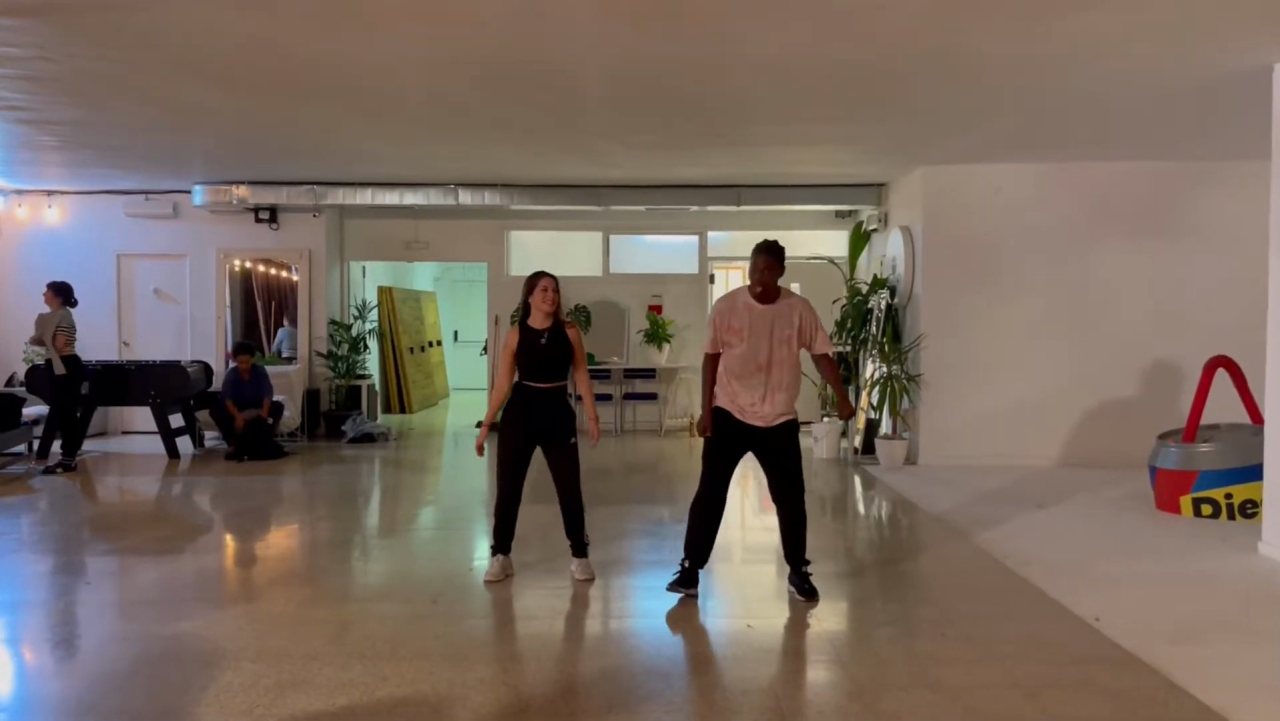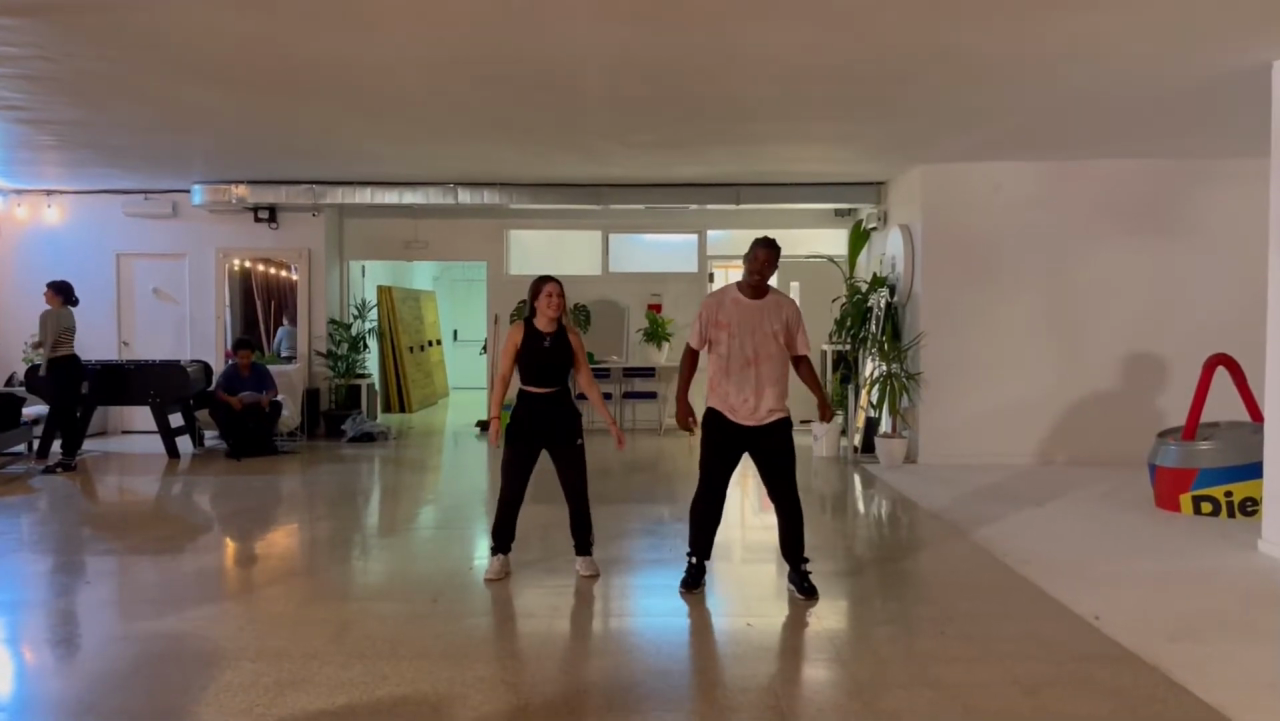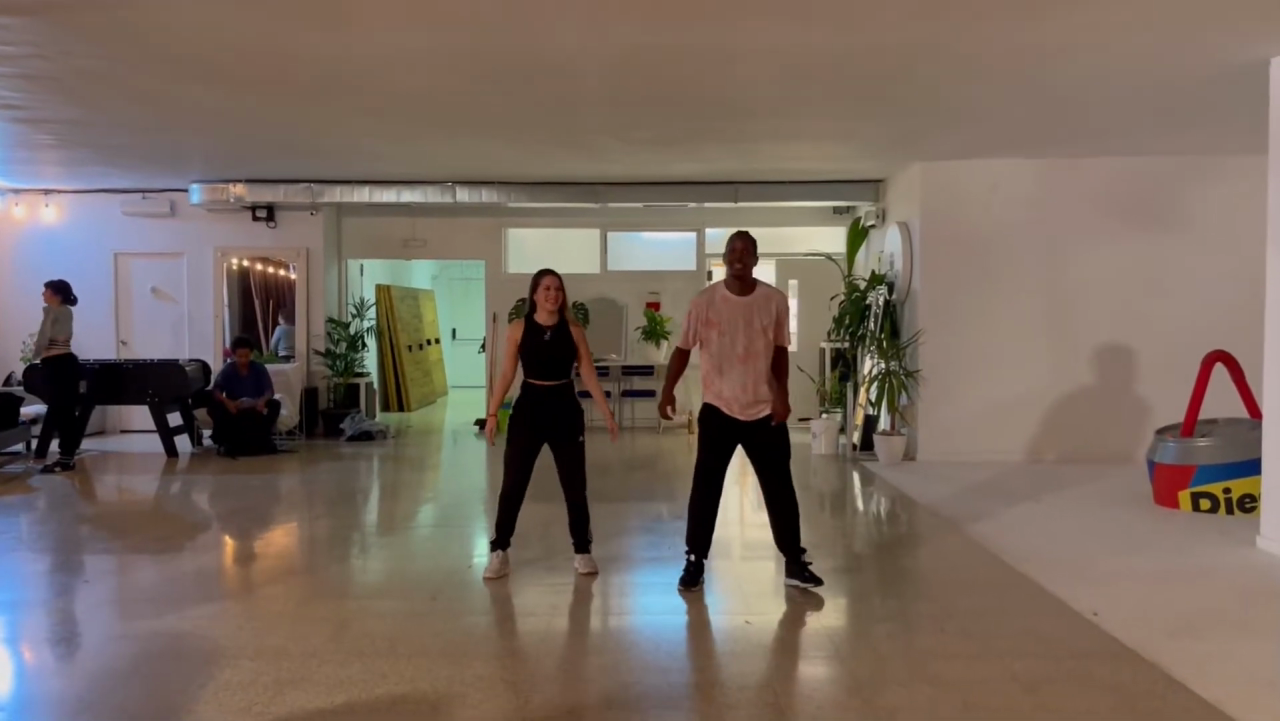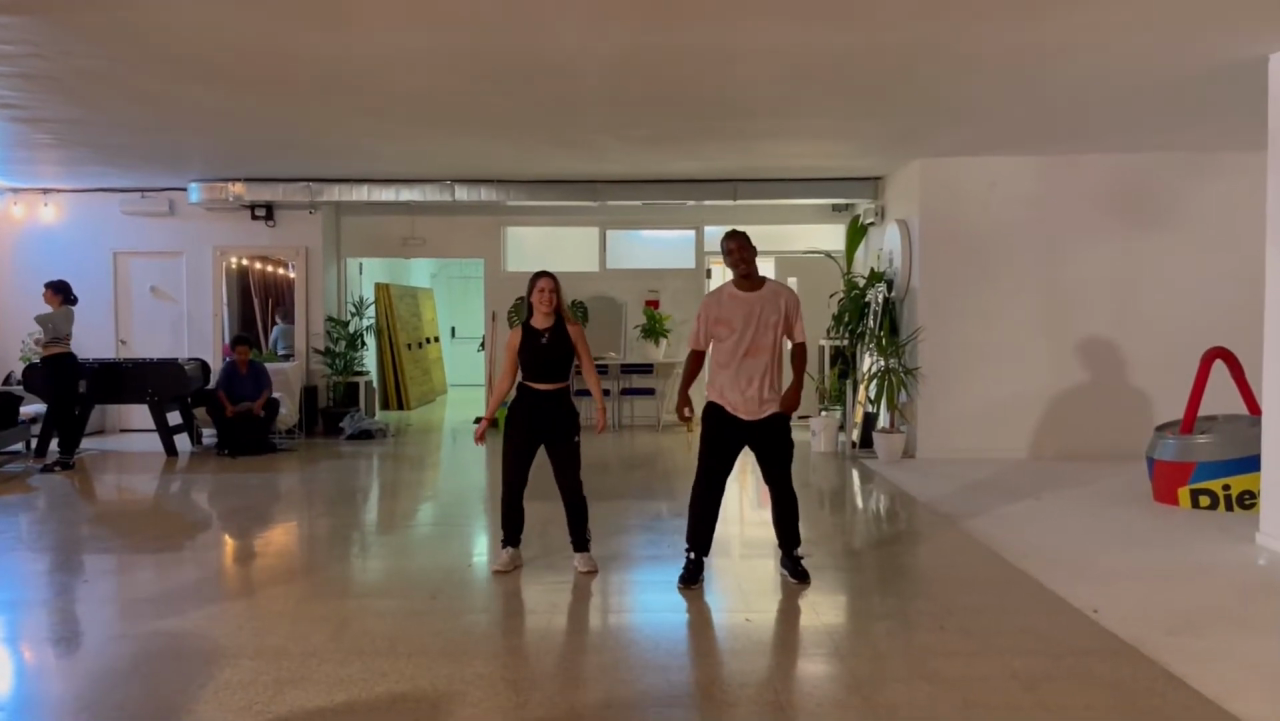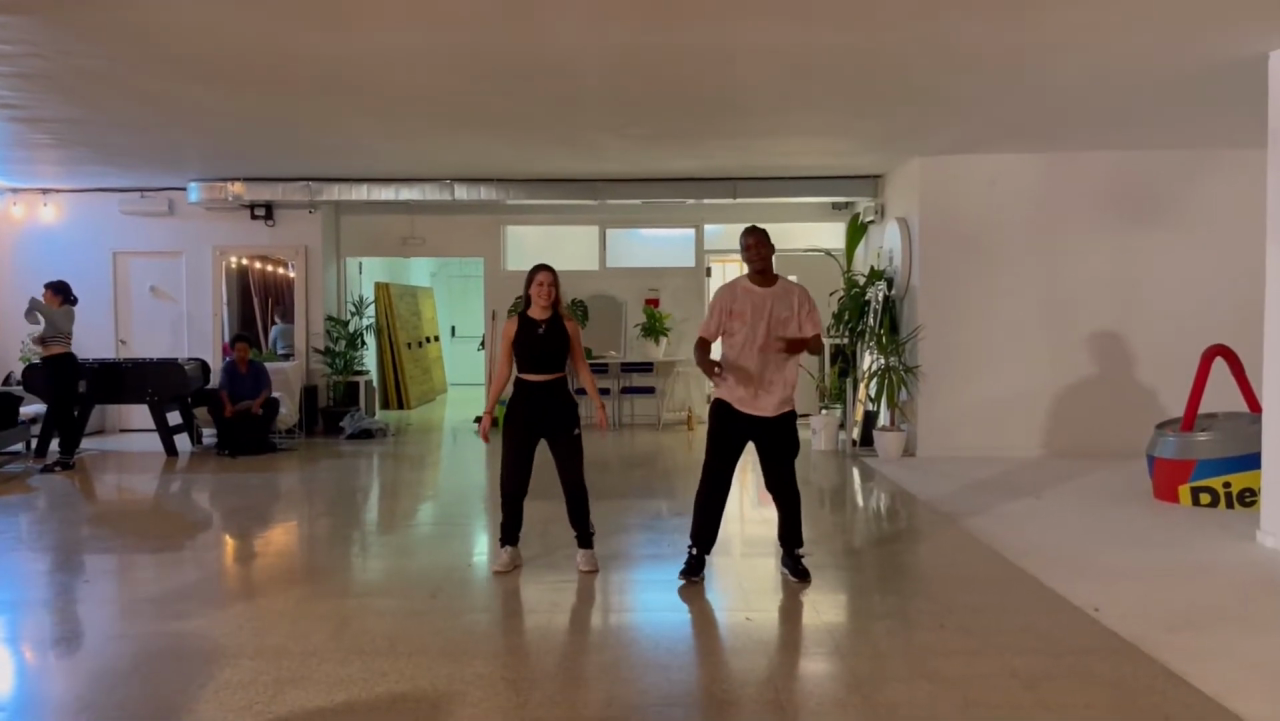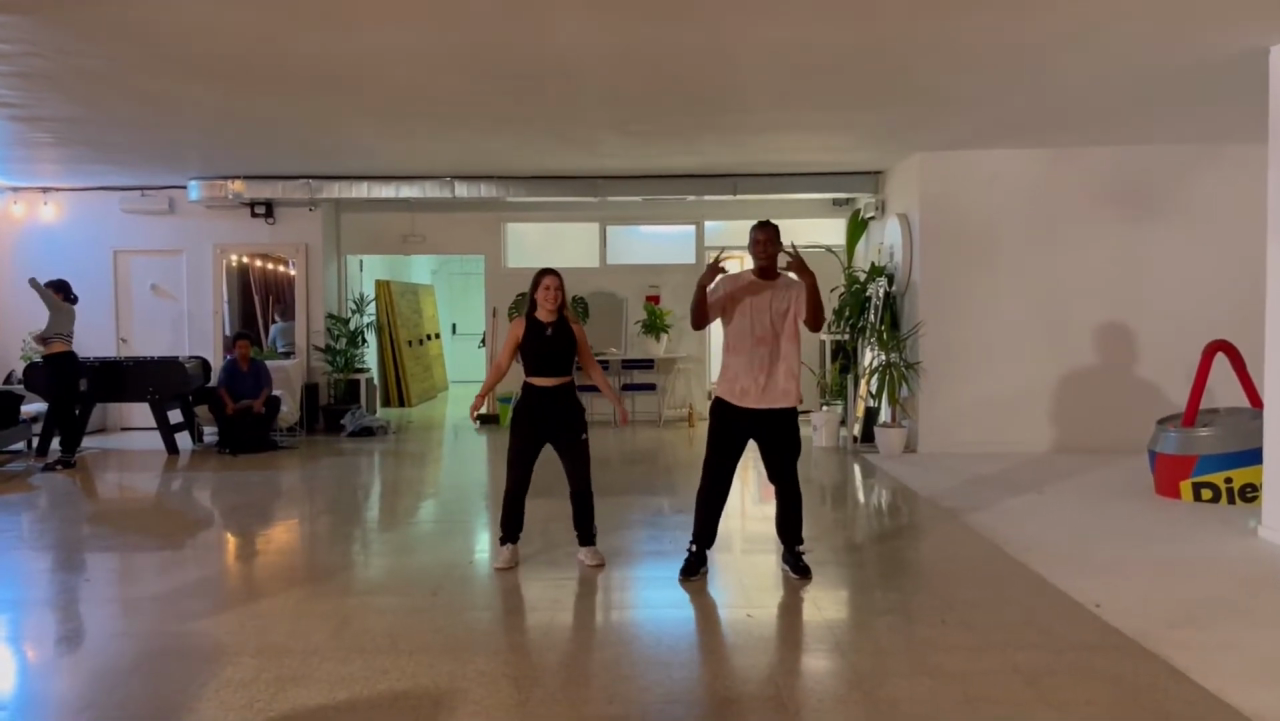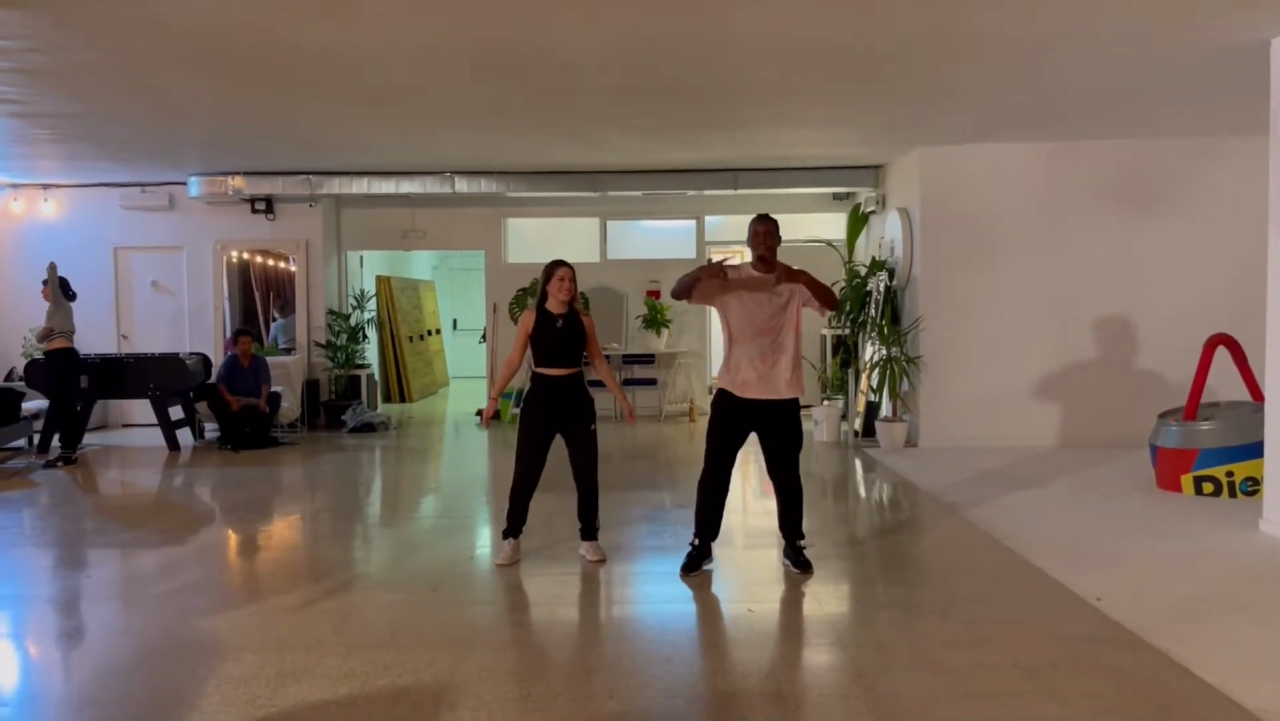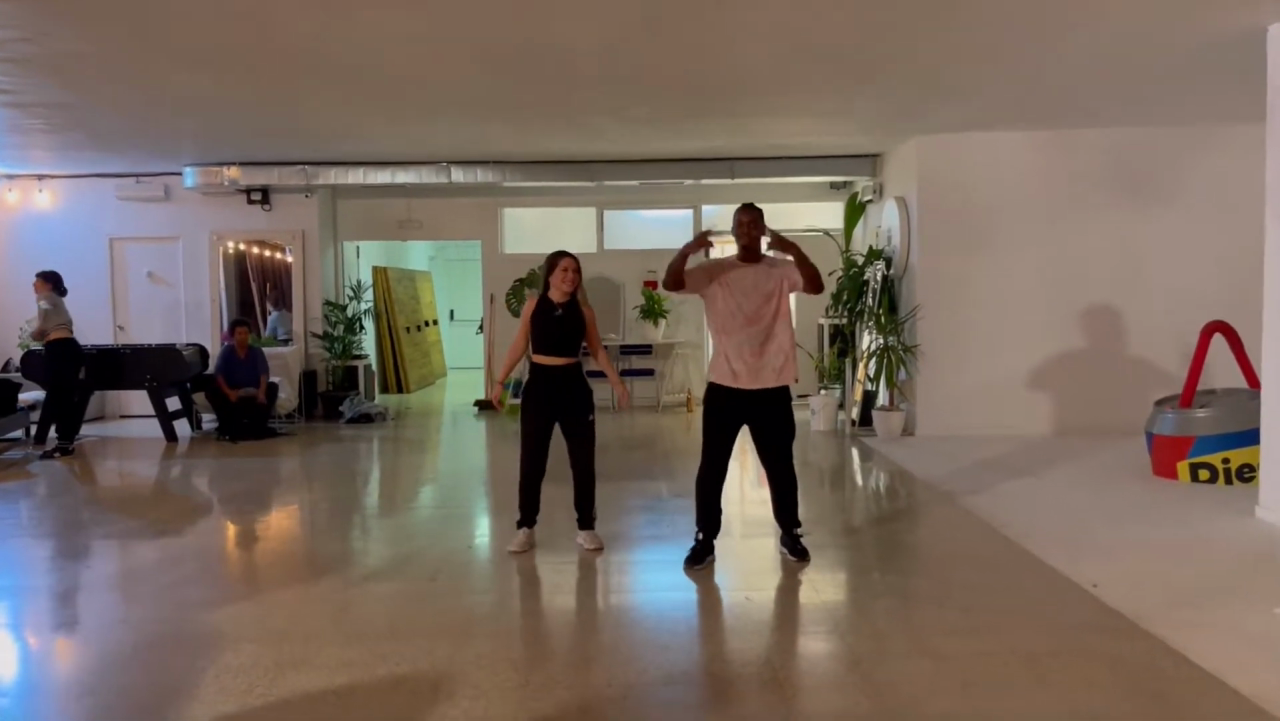
dt=0.2s
person 1, frame 1
left shoulder: (799, 309)
right shoulder: (726, 306)
left elbow: (822, 355)
right elbow: (712, 356)
left wrist: (841, 396)
right wrist: (706, 409)
left hip: (779, 421)
right hip: (729, 415)
left knee: (792, 498)
right knee: (710, 493)
left ankle: (798, 571)
right ankle: (690, 568)
person 1, frame 2
left shoulder: (786, 308)
right shoulder: (715, 303)
left elbow: (799, 358)
right elbow: (692, 351)
left wrist: (821, 398)
right wrist: (681, 400)
left hip: (772, 418)
right hip: (722, 416)
left knee: (786, 496)
right knee: (709, 494)
left ankle: (797, 569)
right ankle: (696, 564)
person 1, frame 3
left shoulder: (775, 300)
right shoulder: (705, 301)
left elbow: (780, 351)
right elbow: (683, 349)
left wrist: (783, 395)
right wrist: (667, 390)
left hip: (764, 412)
right hip: (718, 410)
left knee: (780, 489)
right knee: (705, 489)
left ankle: (794, 562)
right ankle: (695, 561)
person 1, frame 4
left shoulder: (784, 297)
right shoulder: (714, 301)
left elbow: (798, 345)
right elbow: (697, 351)
left wrist: (796, 386)
right wrist: (683, 392)
left hip: (770, 410)
right hip: (722, 409)
left knee: (781, 486)
right knee: (707, 486)
left ankle: (790, 554)
right ankle: (695, 559)
person 1, frame 5
left shoulder: (796, 295)
right shoulder: (727, 294)
left elbow: (817, 344)
right elbow: (703, 340)
left wrist: (800, 345)
right wrist: (705, 361)
left hip: (778, 408)
right hip: (730, 405)
left knee: (784, 486)
right knee: (713, 482)
left ankle: (791, 553)
right ankle: (697, 554)
person 1, frame 6
left shoulder: (797, 288)
right shoulder: (730, 284)
left elbow: (816, 325)
right elbow: (697, 322)
left wrist: (808, 279)
right wrist: (702, 284)
left hip: (780, 403)
right hip: (731, 401)
left knee: (786, 482)
right knee: (714, 479)
left ankle: (792, 550)
right ankle: (698, 551)
person 1, frame 7
left shoulder: (796, 283)
right shoulder: (728, 279)
left elbow: (831, 304)
right elbow: (678, 293)
left wrist: (803, 276)
right wrist: (701, 273)
left hip: (781, 396)
right hip: (733, 393)
left knee: (787, 476)
right knee: (714, 472)
left ankle: (793, 545)
right ankle: (701, 545)
person 1, frame 8
left shoulder: (782, 269)
right shoulder: (713, 272)
left elbow: (816, 287)
right elbow: (671, 284)
left wrist: (794, 251)
right wrist: (687, 251)
left hip: (771, 386)
right hip: (724, 386)
left knee: (780, 465)
right knee: (711, 467)
left ankle: (790, 533)
right ankle: (705, 539)
person 2, frame 1
left shoulder: (569, 332)
right shoulder: (515, 335)
left elbow: (581, 376)
right elbow: (503, 383)
left wrist: (592, 417)
right wrist: (486, 424)
left hip: (558, 412)
right hip: (521, 412)
left knee: (569, 488)
right knee: (508, 487)
left ankle: (579, 556)
right ankle: (501, 556)
person 2, frame 2
left shoulder: (571, 337)
right shoulder: (518, 332)
left elbow: (586, 381)
right elbow: (502, 376)
left wrist: (610, 420)
right wrist: (494, 416)
left hip: (563, 416)
right hip: (526, 414)
left knee: (577, 489)
right knee: (511, 489)
left ankle: (584, 554)
right ankle: (500, 555)
person 2, frame 3
left shoulder: (573, 330)
right shoulder: (519, 328)
left elbow: (589, 373)
right elbow: (507, 374)
left wrist: (607, 413)
right wrist: (492, 413)
left hip: (565, 409)
right hip: (528, 408)
left knee: (575, 485)
right knee: (513, 482)
left ankle: (582, 551)
right ankle: (499, 552)
person 2, frame 4
left shoulder: (571, 329)
right shoulder: (518, 334)
left elbow: (588, 370)
right elbow: (506, 379)
left wrist: (600, 406)
right wrist: (487, 417)
left hip: (561, 411)
right hip: (524, 410)
left knee: (570, 484)
right knee: (512, 483)
left ankle: (581, 550)
right ankle: (511, 548)
person 2, frame 5
left shoulder: (567, 325)
right shoulder: (514, 324)
left elbow: (581, 367)
right elbow: (503, 370)
left wrist: (598, 404)
right wrist: (488, 411)
left hip: (560, 403)
right hip: (523, 404)
left knee: (573, 478)
right knee: (512, 480)
left ankle: (585, 547)
right ankle: (509, 547)
person 2, frame 6
left shoulder: (573, 327)
right shoulder: (520, 326)
left elbow: (591, 366)
right elbow: (501, 364)
left wrist: (615, 398)
right wrist: (482, 394)
left hip: (567, 407)
right hip: (531, 406)
left knee: (581, 481)
right knee: (516, 480)
left ankle: (587, 544)
right ankle: (508, 545)
person 2, frame 7
left shoulder: (583, 320)
right shoulder: (531, 317)
left elbow: (598, 361)
right elbow: (514, 360)
left wrist: (621, 397)
right wrist: (494, 396)
left hip: (576, 398)
right hip: (540, 397)
left knee: (587, 474)
right knee: (525, 473)
left ankle: (589, 539)
right ankle: (511, 539)
person 2, frame 8
left shoulder: (583, 309)
right shoulder: (533, 305)
left elbow: (597, 350)
right elbow: (520, 344)
left wrist: (618, 383)
right wrist: (500, 380)
left hip: (574, 387)
right hip: (539, 386)
left knee: (583, 462)
right knee: (532, 462)
left ankle: (586, 528)
right ankle: (526, 528)
person 3, frame 1
left shoulder: (62, 316)
right shoulder: (54, 315)
left elbow: (59, 345)
left wrist: (43, 340)
right wrist: (39, 340)
left hip: (67, 368)
right hip: (59, 368)
left knee: (65, 413)
right knee: (61, 413)
left ankle: (68, 460)
right ankle: (68, 458)
person 3, frame 2
left shoulder: (62, 314)
right shoulder: (56, 314)
left elbow: (52, 340)
left wrist: (42, 343)
right wrist: (40, 343)
left hip: (65, 367)
right hip: (60, 367)
left knee: (65, 413)
right knee: (61, 413)
left ankle: (68, 460)
right ankle: (68, 458)
person 3, frame 3
left shoulder: (63, 312)
right shoulder: (55, 312)
left elbow: (60, 337)
right wrist: (40, 343)
left hip: (62, 365)
right hip: (57, 366)
left knee: (63, 412)
right knee: (60, 412)
left ankle: (66, 459)
right ankle: (66, 457)
person 3, frame 4
left shoulder: (65, 312)
right shoulder: (56, 314)
right wrist: (41, 341)
left hip: (62, 364)
right hip: (56, 365)
left knee: (63, 411)
right knee: (60, 411)
left ankle: (66, 458)
right ankle: (66, 456)
person 3, frame 5
left shoulder: (66, 312)
right shoulder: (54, 314)
right elbow: (49, 341)
left wrist: (33, 307)
right wrist: (38, 339)
left hip: (62, 364)
right hip: (56, 365)
left knee: (62, 411)
right knee: (60, 412)
left ankle: (66, 458)
right ankle: (66, 456)
person 3, frame 6
left shoulder: (65, 309)
right shoulder: (57, 313)
left elbow: (46, 297)
right elbow: (49, 338)
left wrist: (34, 284)
right wrist: (39, 338)
left hip: (62, 362)
right hip: (57, 363)
left knee: (62, 410)
right knee: (62, 410)
left ankle: (67, 457)
right ankle: (68, 455)
person 3, frame 7
left shoulder: (61, 305)
right shoulder: (55, 309)
left elbow: (54, 282)
right elbow: (40, 339)
right wrist: (43, 332)
left hip: (63, 358)
right hip: (58, 359)
left knee: (63, 406)
right knee: (62, 406)
left ankle: (68, 453)
right ankle: (69, 450)
person 3, frame 8
left shoulder: (46, 298)
right shoulder: (52, 301)
left elbow: (44, 305)
right elbow: (42, 333)
right wrist: (37, 332)
left hip: (62, 349)
right hip: (62, 349)
left knee: (60, 397)
right knee: (61, 397)
left ankle: (65, 444)
right ankle: (65, 442)
